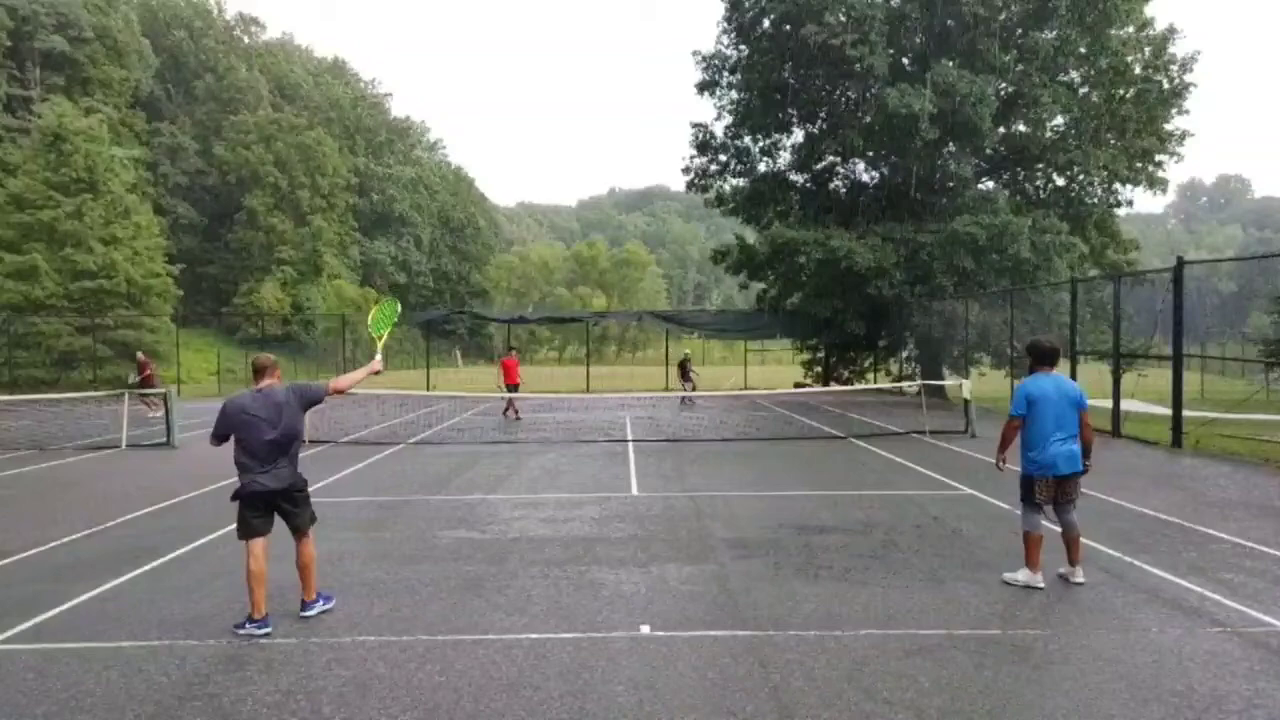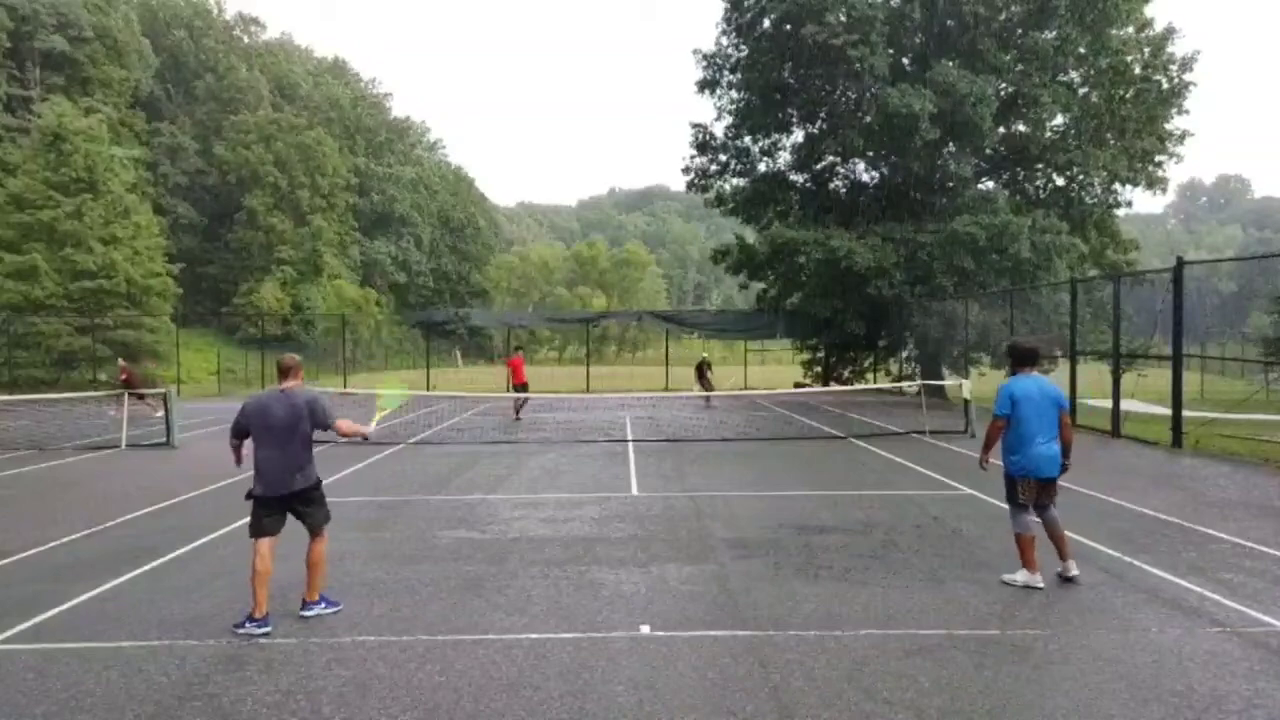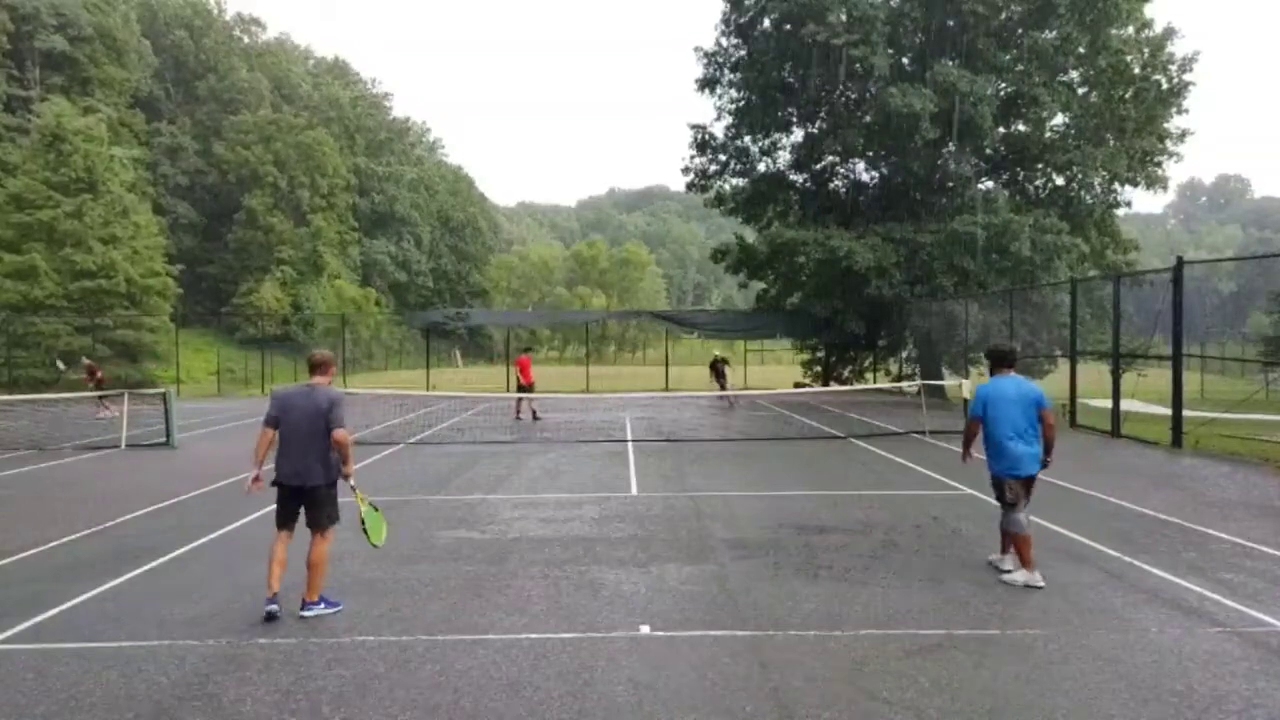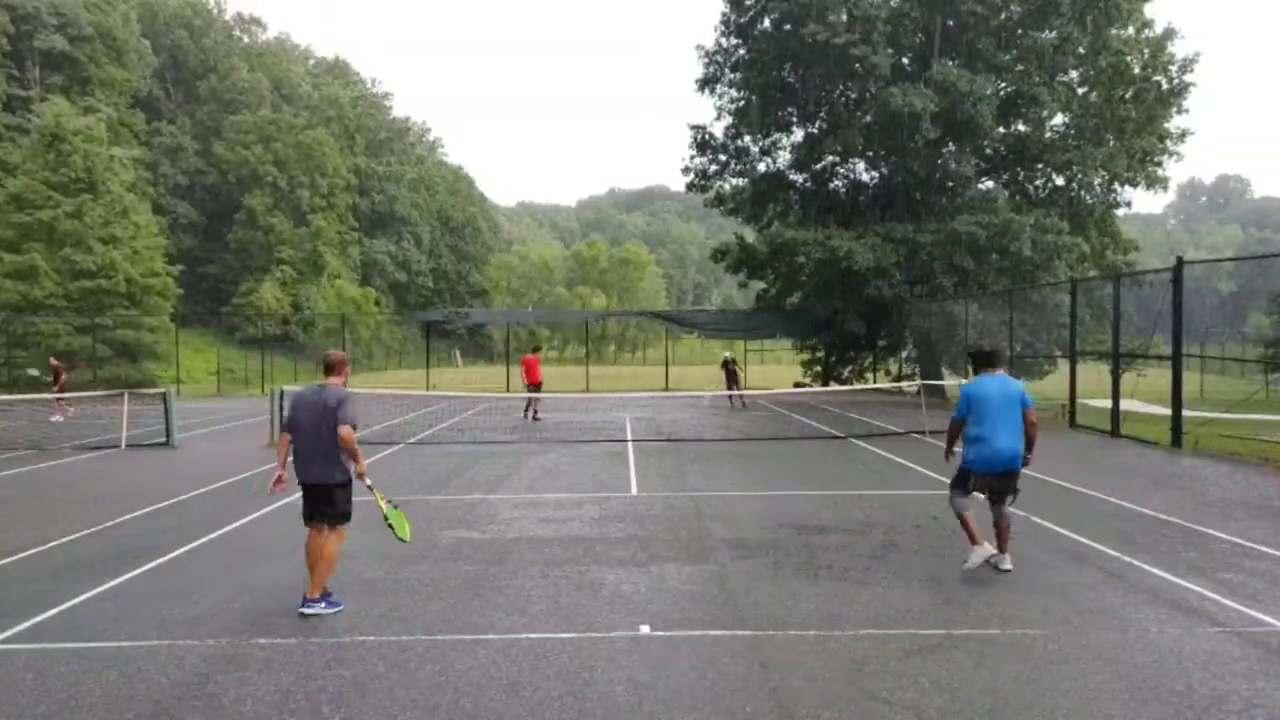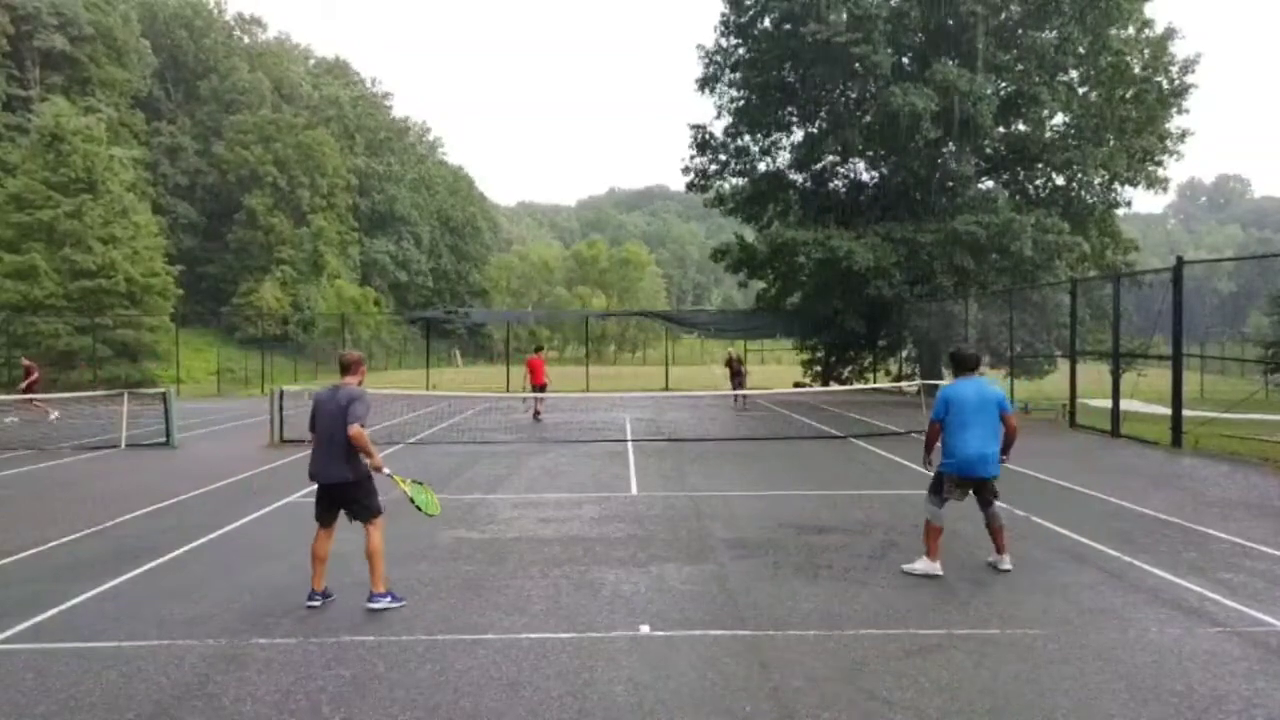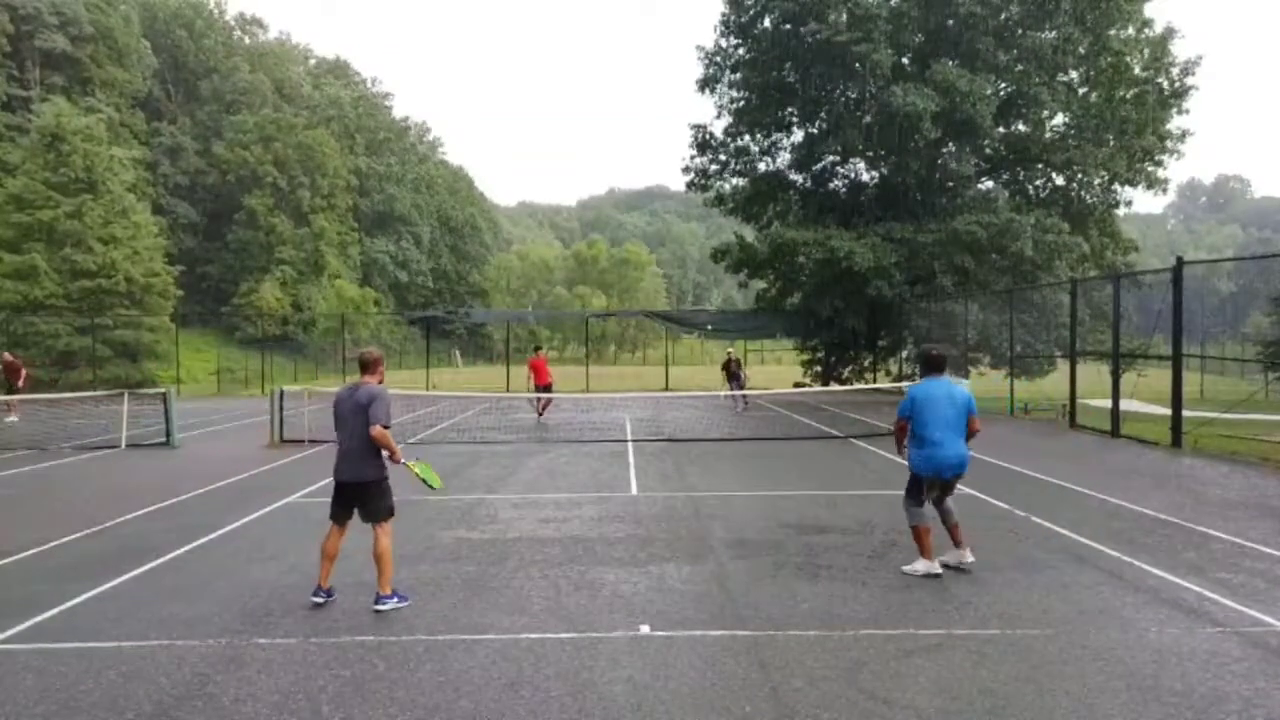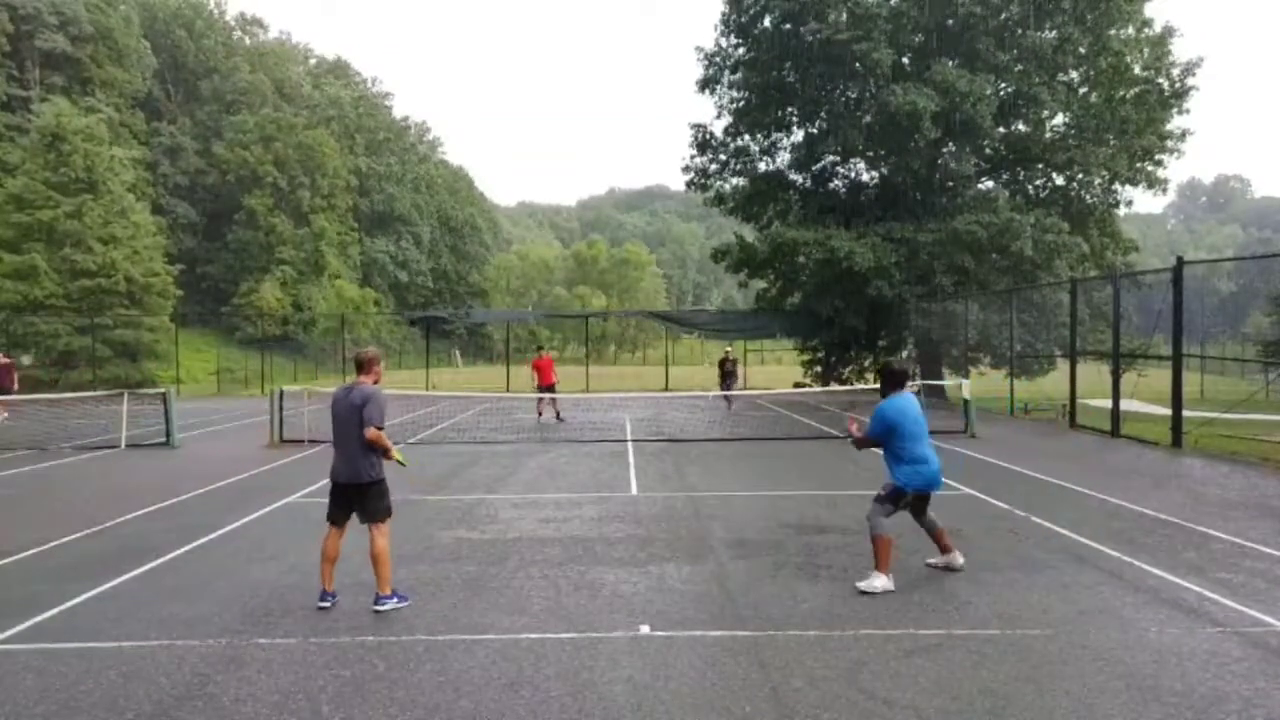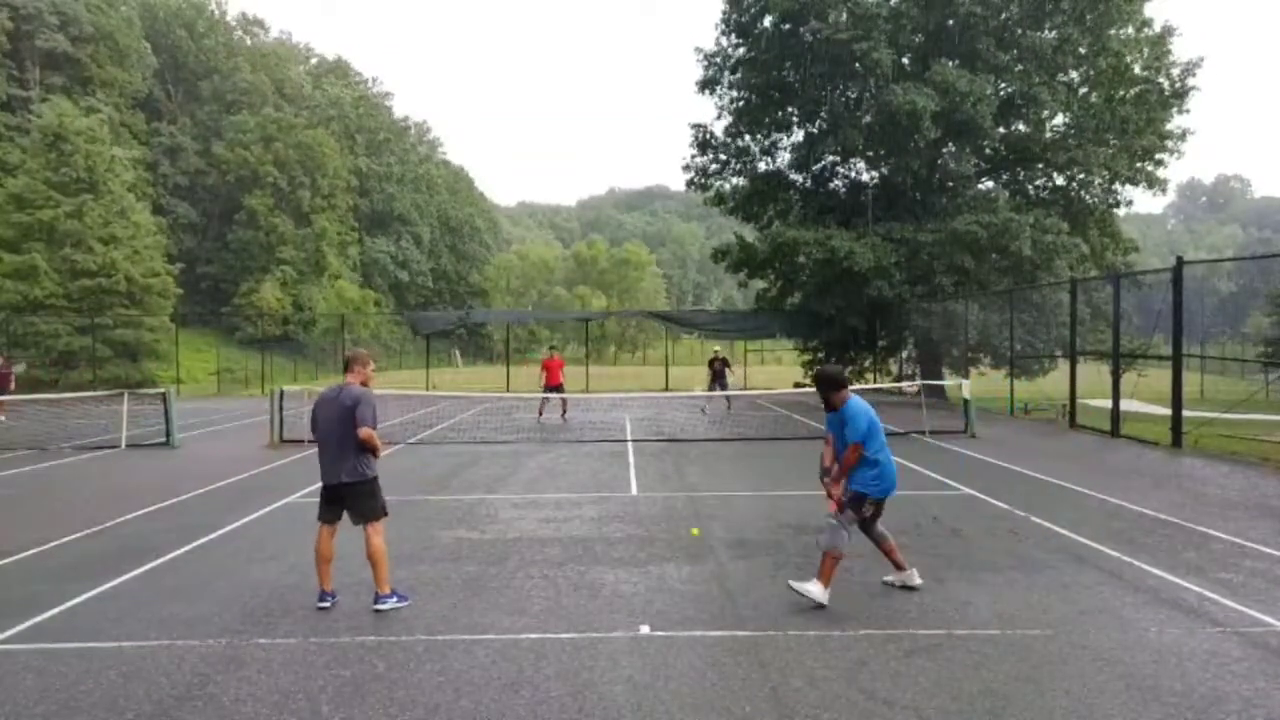
dt=0.3s
person 1, frame 1
left shoulder: (234, 405)
right shoulder: (292, 394)
left elbow: (215, 441)
right elbow: (337, 386)
right wrist: (370, 368)
left hip: (253, 487)
right hip: (288, 483)
left knee: (256, 548)
right knee: (304, 537)
left ankle: (258, 617)
right ankle: (310, 600)
person 1, frame 2
left shoulder: (253, 404)
right shoulder: (308, 400)
left elbow: (235, 440)
right elbow: (340, 427)
left wrist: (238, 456)
right wrist: (362, 430)
left hip: (266, 486)
right hip: (303, 483)
left knee: (263, 547)
right knee: (318, 536)
left ankle: (258, 616)
right ankle: (312, 600)
person 1, frame 3
left shoulder: (282, 395)
right shoulder: (332, 397)
left elbow: (268, 432)
right elbow: (339, 436)
left wrist: (257, 468)
right wrist: (348, 463)
left hip: (287, 477)
right hip: (320, 478)
left knee: (283, 534)
right knee: (322, 536)
left ankle: (272, 596)
right ankle: (312, 600)
person 1, frame 4
left shoulder: (300, 396)
right shoulder: (342, 396)
left elbow: (286, 435)
right elbow: (344, 433)
left wrist: (281, 468)
right wrist: (359, 460)
left hip: (307, 475)
right hip: (335, 475)
left knee: (316, 530)
right knee: (335, 532)
left ankle: (315, 592)
right ankle: (314, 598)
person 1, frame 5
left shoulder: (320, 396)
right shoulder: (357, 395)
right elbow: (354, 431)
right wrist: (373, 456)
left hip: (325, 474)
right hip: (352, 474)
left knee: (325, 529)
right knee: (374, 526)
left ankle: (316, 591)
right ankle: (378, 592)
person 1, frame 6
left shoulder: (342, 394)
right shoulder: (377, 393)
right elbow: (377, 431)
right wrist: (395, 451)
left hip: (343, 473)
right hip: (370, 474)
left knee: (337, 527)
right knee: (382, 529)
left ankle: (322, 588)
right ankle: (385, 594)
person 1, frame 7
left shoulder: (338, 395)
right shoulder: (372, 395)
right elbow: (371, 433)
right wrist: (388, 447)
left hip: (341, 473)
right hip: (367, 475)
left knee: (335, 530)
right knee: (379, 530)
left ankle: (326, 592)
right ankle: (384, 595)
person 1, frame 8
left shoulder: (323, 397)
right shoulder: (363, 395)
left elbow: (315, 433)
right elbow: (364, 433)
right wrist: (377, 447)
left hip: (330, 474)
right hip: (359, 475)
left knee: (326, 529)
right knee: (374, 529)
left ankle: (325, 593)
right ankle: (384, 594)
person 2, frame 1
left shoulder: (1027, 387)
right shoulder: (1073, 387)
left elbow: (1013, 425)
right elbow: (1086, 426)
left wrist: (1001, 452)
right wrist: (1087, 457)
left hip: (1039, 464)
right hip: (1070, 461)
left knee: (1032, 513)
right knee: (1067, 513)
left ankle: (1032, 573)
right ankle: (1075, 569)
person 2, frame 2
left shoulder: (1010, 388)
right shoulder: (1053, 389)
left elbow: (998, 425)
right elbow: (1066, 426)
left wrist: (985, 452)
right wrist: (1066, 457)
left hip: (1022, 464)
right hip: (1050, 461)
left knee: (1021, 514)
right knee: (1047, 510)
left ankle: (1031, 573)
right ankle: (1068, 564)
person 2, frame 3
left shoulder: (985, 391)
right shoulder: (1033, 388)
left elbow: (973, 426)
right elbow: (1049, 424)
left wrist: (966, 449)
right wrist: (1047, 453)
left hip: (1005, 463)
right hip: (1030, 460)
left knee: (1014, 513)
right knee: (1014, 508)
left ankle: (1030, 572)
right ankle: (1006, 556)
person 2, frame 4
left shoulder: (970, 389)
right shoulder: (1016, 386)
left elbow: (957, 424)
right elbow: (1031, 422)
left wrist: (949, 447)
right wrist: (1028, 451)
left hip: (980, 457)
right hip: (1011, 458)
left knee: (958, 495)
right knee: (999, 504)
left ankle: (980, 545)
right ankle: (1003, 556)
person 2, frame 5
left shoulder: (947, 392)
right shoulder: (996, 392)
left elbow: (934, 429)
right elbow: (1012, 427)
left wrist: (927, 455)
right wrist: (1004, 453)
left hip: (955, 461)
right hip: (986, 462)
left knee: (935, 504)
right knee: (988, 507)
left ankle: (931, 561)
right ankle: (1002, 557)
person 2, frame 6
left shoulder: (915, 391)
right shoulder: (962, 392)
left elbow: (900, 427)
right elbow: (974, 429)
left wrist: (901, 446)
left hip: (927, 461)
right hip: (957, 460)
left knee: (914, 505)
right knee: (941, 500)
left ankle: (928, 561)
right ankle: (961, 551)
person 2, frame 7
left shoulder: (885, 409)
right shoulder: (910, 400)
left elbow: (865, 442)
left wrist: (855, 434)
right wrist: (863, 436)
left hip: (912, 476)
right hip: (927, 471)
left knee: (876, 515)
right knee: (920, 513)
left ankle: (882, 576)
right ankle: (950, 555)
person 2, frame 8
left shoulder: (854, 411)
right shoulder: (835, 412)
left elbow: (854, 453)
right elbow: (830, 446)
left wrist: (834, 482)
right wrist: (827, 477)
left hip: (871, 481)
right hip: (870, 479)
left knee: (836, 525)
right knee: (869, 526)
left ankle: (820, 587)
right ankle: (906, 573)
